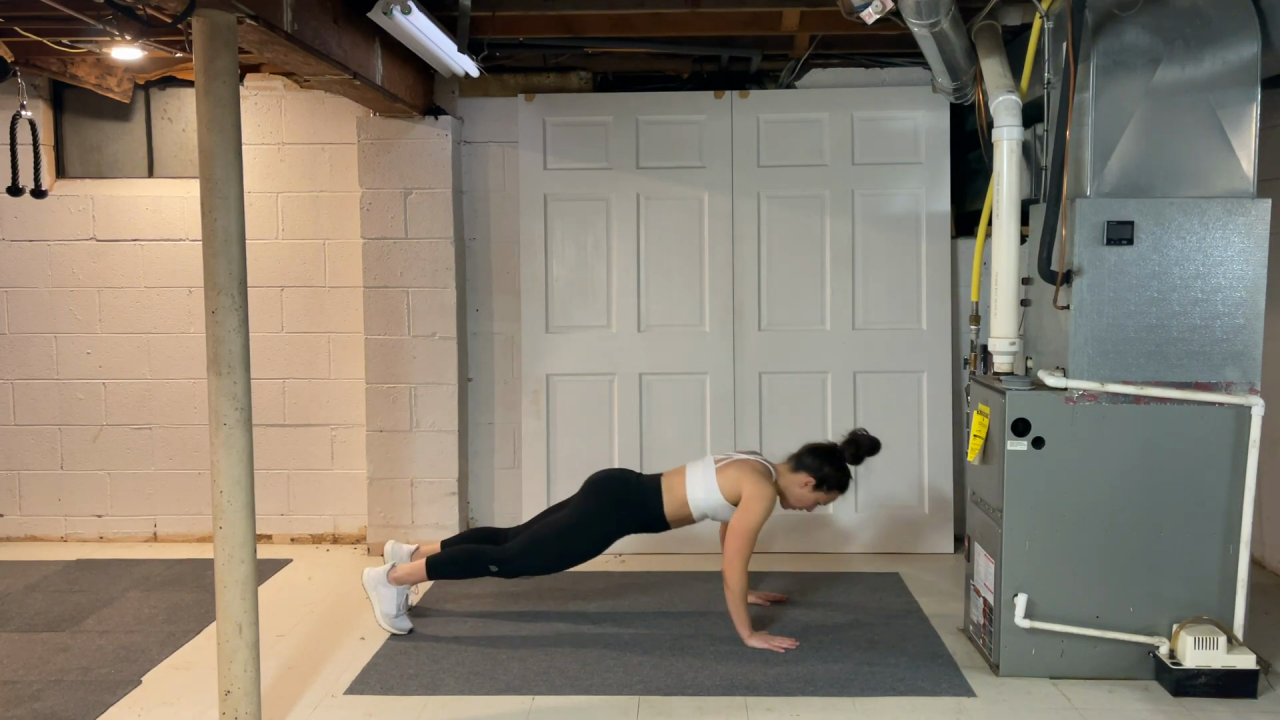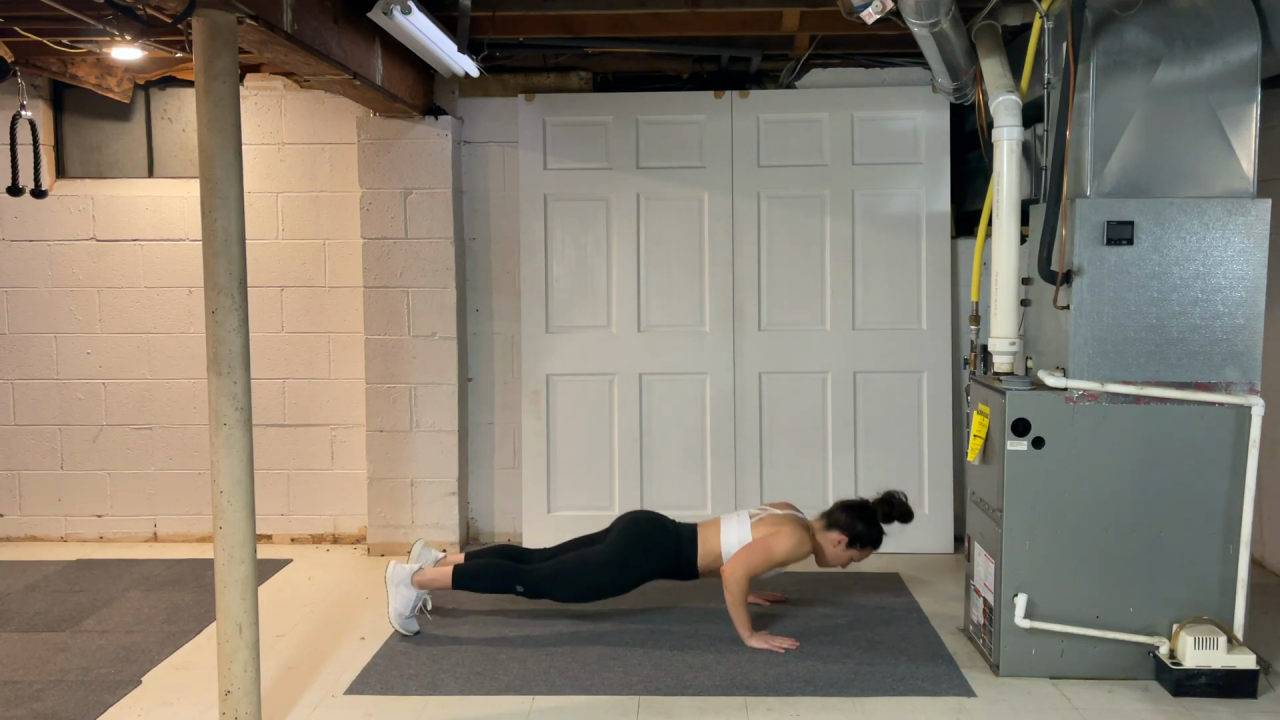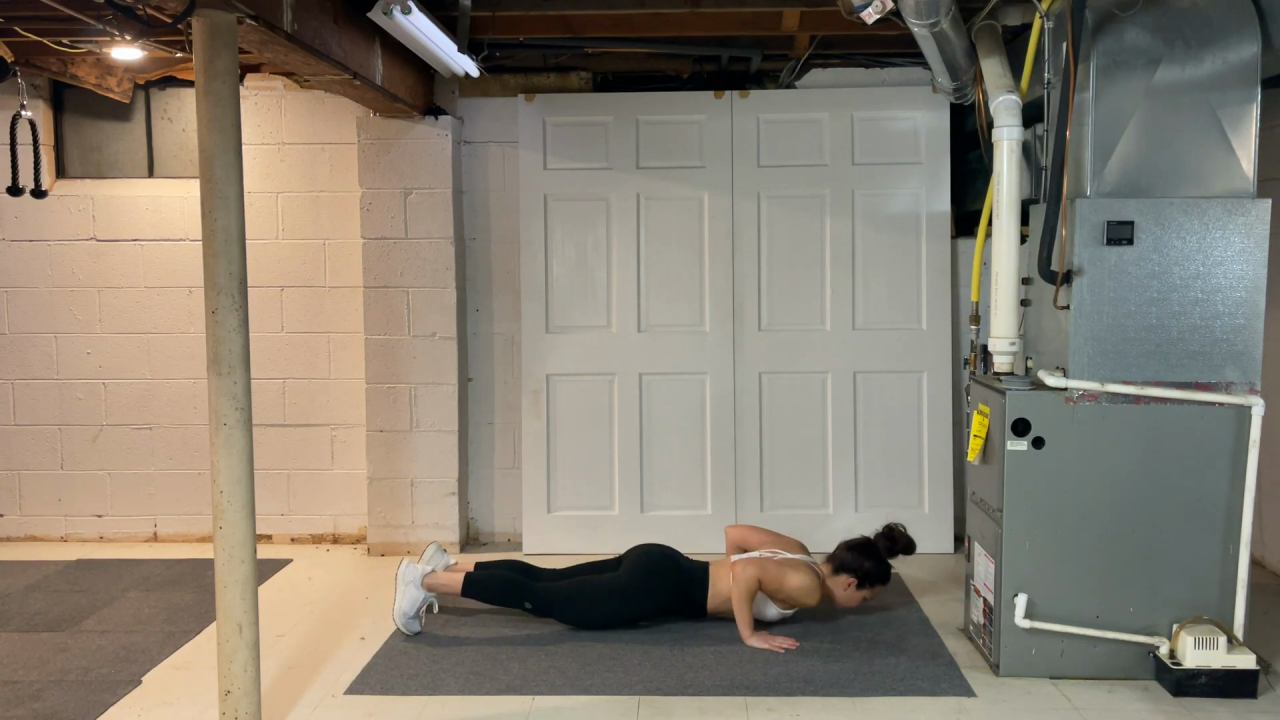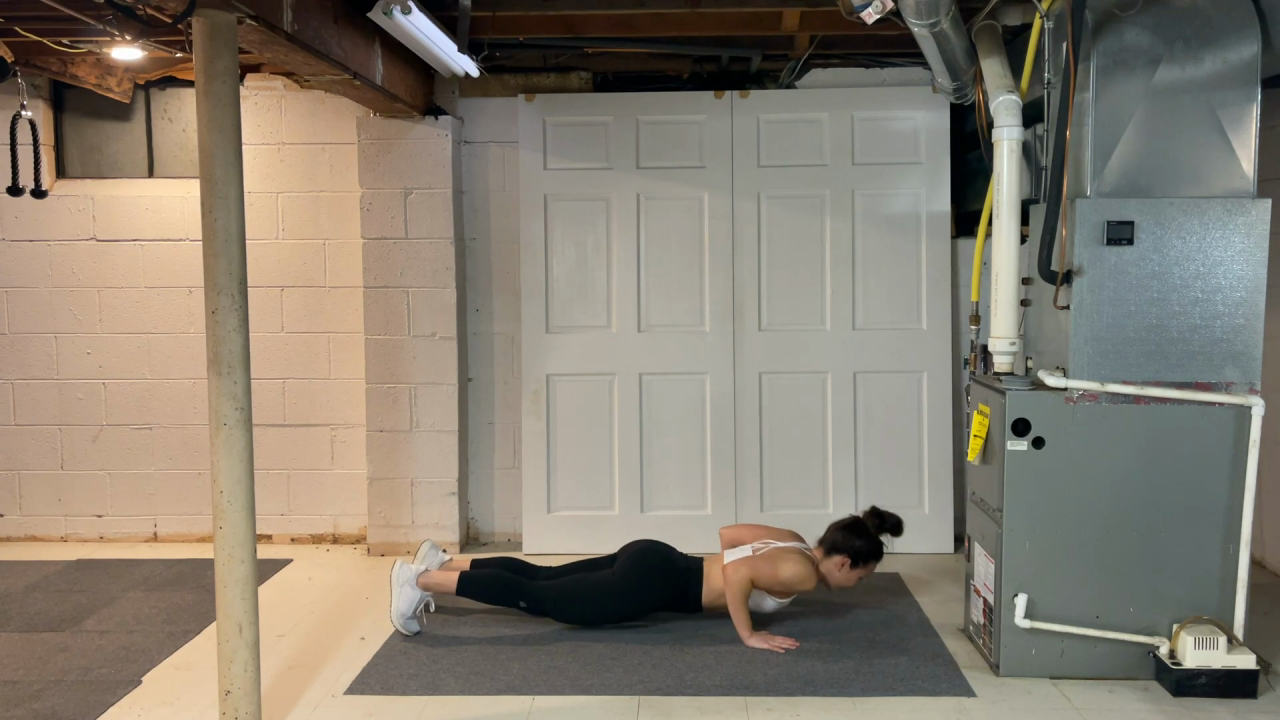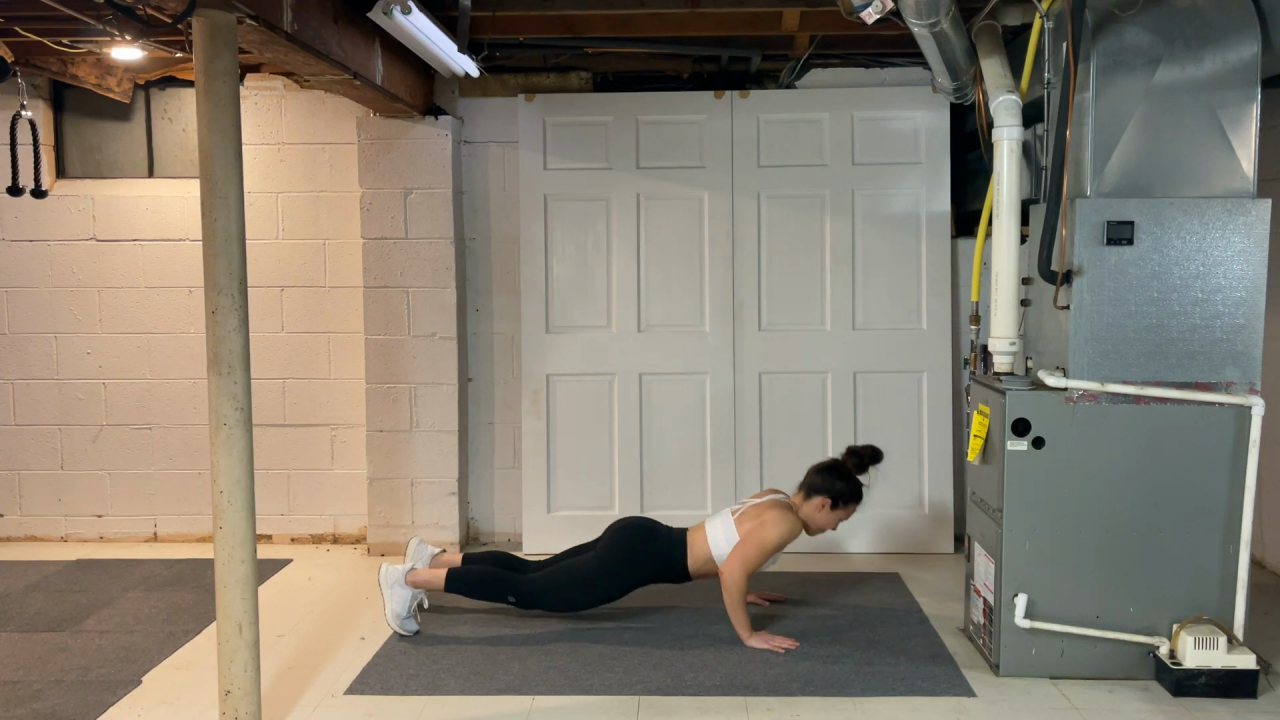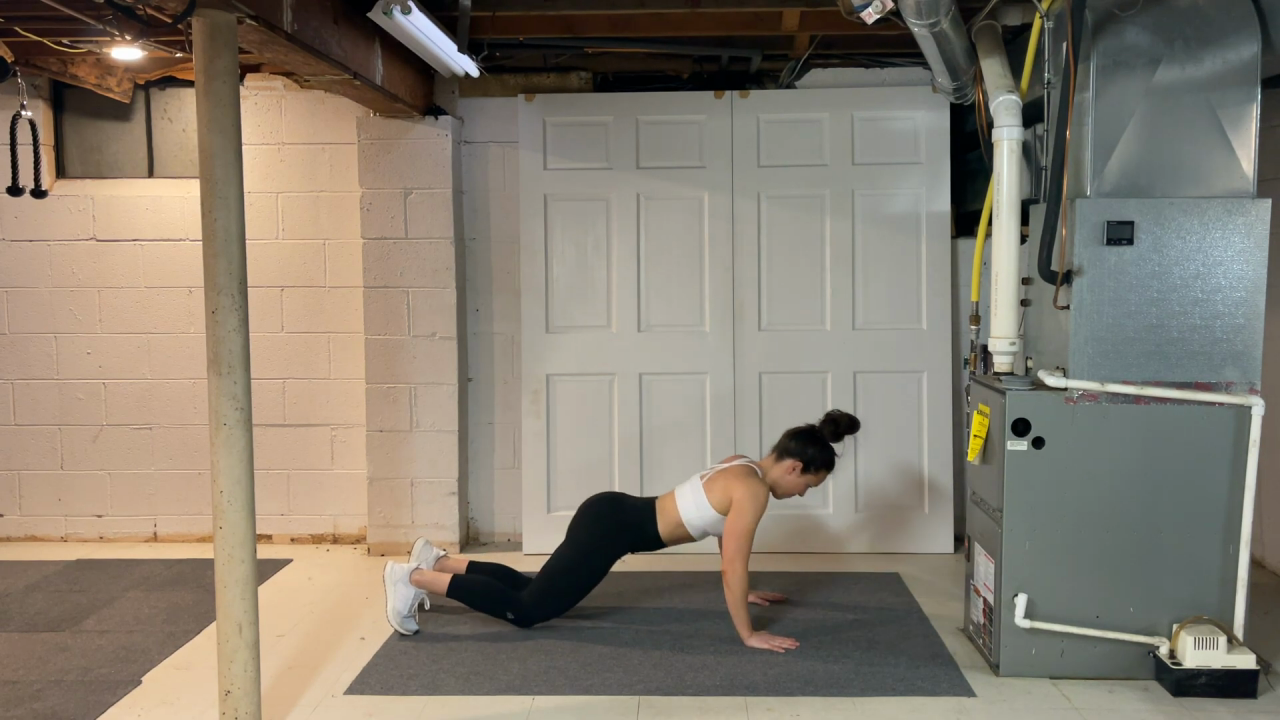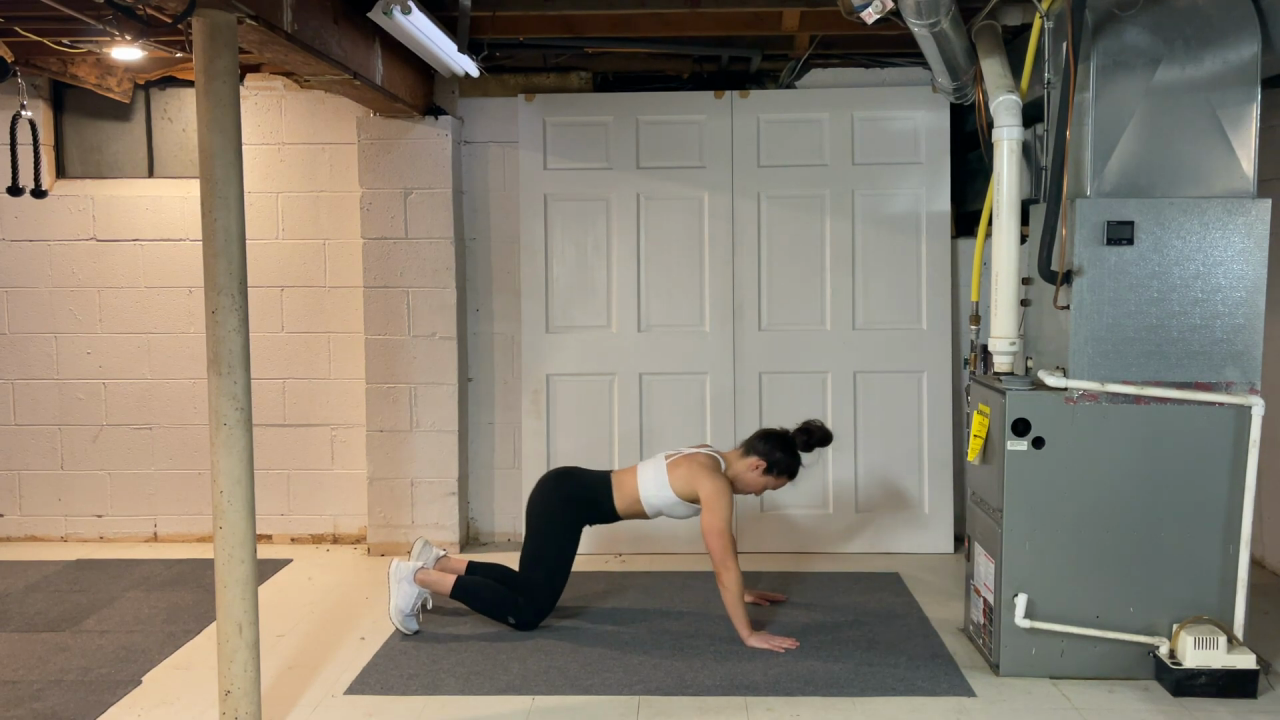
dt=0.2s
person 1, frame 1
left shoulder: (759, 468)
right shoulder: (765, 490)
left elbow: (727, 530)
right elbow: (734, 565)
left wrist: (746, 594)
right wrist: (747, 633)
left hip: (615, 490)
right hip: (616, 504)
left knee: (513, 540)
right knee: (510, 560)
left ankle: (413, 550)
right ankle: (391, 576)
person 1, frame 2
left shoulder: (790, 516)
right shoulder: (796, 543)
right elbow: (736, 569)
left wrist: (747, 590)
right wrist: (747, 634)
left hip: (646, 532)
right hip: (646, 549)
left knee: (535, 560)
right knee: (533, 581)
left ankle: (437, 558)
right ankle: (416, 577)
person 1, frame 3
left shoulder: (798, 553)
right shoulder: (807, 586)
left elbow: (735, 531)
right elbow: (745, 575)
right wrist: (749, 633)
left hip: (657, 565)
right hip: (657, 586)
left knee: (545, 579)
right knee: (540, 599)
left ankle: (446, 564)
right ankle: (424, 580)
person 1, frame 4
left shoulder: (790, 541)
right shoulder: (800, 571)
left elbow: (727, 532)
right elbow: (735, 578)
left wrist: (755, 599)
right wrist: (750, 635)
left hip: (651, 561)
right hip: (652, 583)
left knee: (542, 577)
right knee: (535, 598)
left ankle: (441, 563)
right ankle: (418, 581)
person 1, frame 5
left shoulder: (773, 500)
right shoulder: (784, 521)
right elbow: (730, 575)
left wrist: (746, 593)
right wrist: (748, 635)
left hip: (639, 538)
right hip: (641, 557)
left knee: (534, 570)
right knee: (529, 593)
left ankle: (436, 559)
right ankle: (410, 580)
person 1, frame 6
left shoulder: (745, 469)
right shoulder: (753, 488)
left elbow: (727, 538)
right elbow: (731, 567)
left wrist: (746, 592)
right wrist: (747, 634)
left hip: (612, 516)
right hip: (611, 527)
left knee: (533, 589)
right knee: (526, 610)
left ankle: (438, 561)
right ankle: (415, 578)
person 1, frame 7
left shoulder: (715, 462)
right shoulder: (714, 481)
left elbow: (722, 544)
right elbow: (724, 566)
left wrist: (745, 592)
right wrist: (748, 634)
left hip: (568, 490)
right hip: (564, 499)
left knee: (532, 588)
right knee: (525, 614)
left ankle: (436, 560)
right ankle: (419, 576)
